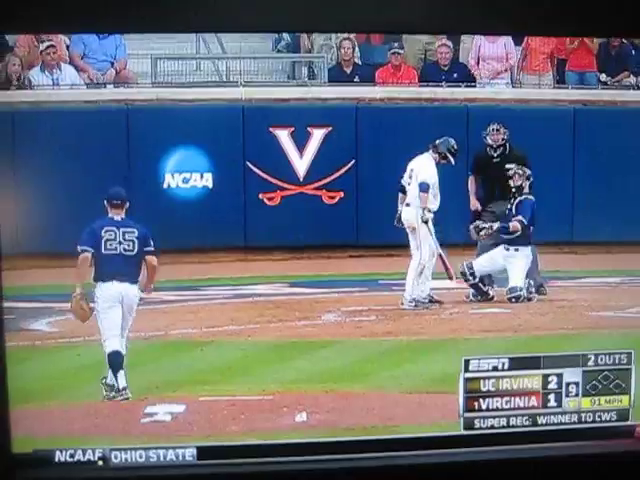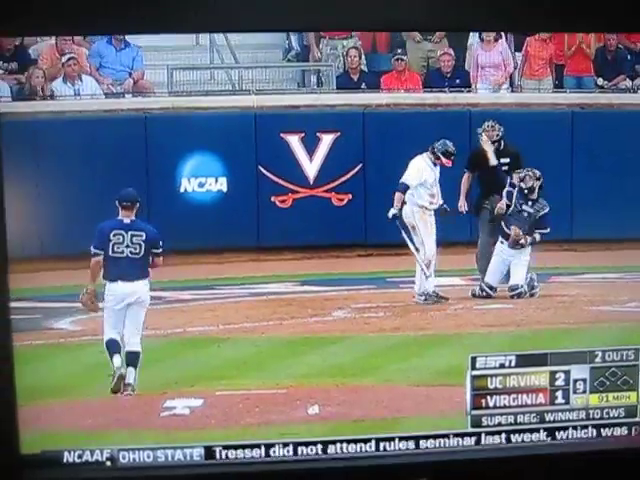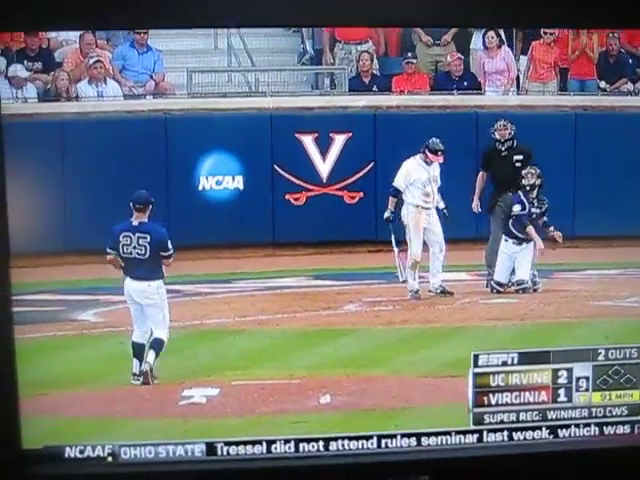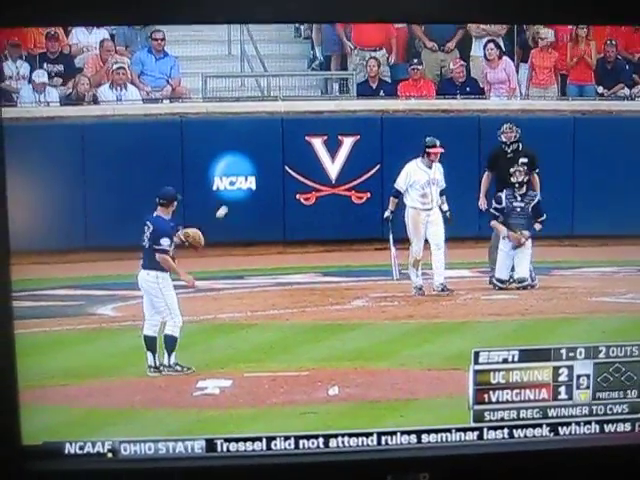
dt=0.4s
person 1, frame 1
left shoulder: (95, 228)
right shoulder: (140, 230)
left elbow: (84, 258)
right elbow: (152, 262)
left wrist: (79, 287)
right wrist: (149, 283)
left hip: (107, 288)
right hip: (130, 289)
left knee: (111, 339)
right knee: (120, 337)
left ankle: (120, 386)
right ankle: (113, 381)
person 1, frame 2
left shoulder: (104, 228)
right shoulder: (149, 231)
left elbow: (97, 261)
right elbow: (158, 262)
left wrist: (91, 284)
left hip: (115, 288)
right hip: (140, 288)
left knee: (111, 332)
right knee: (133, 336)
left ankle: (117, 365)
right ankle: (129, 382)
person 1, frame 3
left shoulder: (119, 230)
right shoulder: (158, 232)
left elbow: (110, 258)
right elbow: (168, 261)
left hip: (130, 285)
right hip: (152, 287)
left knee: (140, 329)
right knee: (160, 330)
left ankle: (137, 372)
right ankle: (148, 363)
person 1, frame 4
left shoulder: (152, 220)
right shoulder: (164, 226)
right elbow: (162, 256)
left wrist: (176, 239)
right wrist: (182, 274)
left hip: (145, 275)
right hip: (157, 277)
left knee: (151, 321)
right knee: (173, 320)
left ankle: (152, 364)
right ankle: (169, 364)
person 2, frame 1
left shoulder: (517, 157)
right shoulder: (481, 158)
right elbow: (473, 178)
right wrist: (473, 198)
right hip: (489, 206)
right knee: (484, 245)
left ankle: (536, 282)
right ankle: (483, 286)
person 2, frame 2
left shoulder: (512, 154)
right shoulder: (477, 154)
right elbow: (468, 176)
right wrist: (462, 198)
right hip: (486, 202)
right knee: (485, 243)
person 2, frame 3
left shoulder: (523, 152)
right shoulder: (490, 153)
right elbow: (483, 175)
right wrist: (476, 198)
right hip: (499, 198)
right knee: (496, 237)
right ankle: (492, 275)
person 2, frame 4
left shoulder: (528, 154)
right shoulder: (496, 154)
left elbow: (534, 176)
right elbow: (488, 175)
right wrist: (482, 196)
right knee: (498, 234)
right ankle: (495, 272)
person 3, frame 1
left shoulder: (417, 161)
right shoulder: (428, 164)
left elbow: (402, 188)
right elbow: (424, 188)
left wrist: (400, 211)
right wrist: (425, 210)
left hip: (411, 211)
right hip: (417, 214)
left knee: (430, 253)
right knee: (421, 256)
person 3, frame 2
left shoulder: (433, 165)
right shoulder: (419, 164)
right elbow: (403, 186)
left wrist: (441, 203)
right wrist: (395, 208)
left hip: (427, 212)
right hip: (416, 211)
left knee: (430, 251)
right knee: (427, 251)
left ankle: (429, 290)
right ankle: (420, 292)
person 3, frame 3
left shoulder: (435, 166)
right shoulder: (410, 165)
right elbow: (396, 189)
left wrist: (442, 207)
right wrist: (389, 211)
left hip: (430, 212)
right hip: (413, 212)
left knee: (438, 247)
right knee: (415, 251)
left ankle: (436, 285)
right ankle: (413, 288)
person 3, frame 4
left shoulder: (438, 168)
right shoulder: (411, 168)
right elbow: (397, 190)
left wrist: (445, 209)
right wrist: (390, 210)
left hip: (434, 212)
right hip: (415, 213)
left knee: (439, 246)
right knee: (416, 251)
left ankle: (439, 283)
right ankle: (417, 285)
person 4, frame 1
left shoulder: (527, 200)
right shoulder: (514, 198)
left elbow: (518, 225)
left wrist: (496, 226)
left hip: (520, 254)
right hip: (503, 250)
left knee: (514, 296)
right knee: (466, 270)
left ankle: (527, 288)
right ankle: (486, 294)
person 4, frame 2
left shoulder: (542, 207)
right shoulder: (516, 193)
left elbow: (540, 234)
left wrist: (529, 240)
left hip: (521, 250)
right hip: (503, 246)
left knee: (515, 292)
left ankle: (530, 282)
person 4, frame 3
left shoulder: (542, 201)
right shoulder: (518, 197)
right elbow: (523, 221)
left wrist: (552, 232)
right wrist: (537, 240)
left hip: (527, 246)
right hip: (508, 243)
left knee: (522, 287)
right knee: (497, 288)
left ankle: (532, 277)
person 4, frame 4
left shoulder: (534, 197)
right shoulder: (503, 196)
left elbow: (540, 221)
right elbow: (493, 220)
left wrist: (528, 233)
right wrist: (501, 229)
left hip: (524, 243)
right hip: (506, 242)
left knee: (522, 284)
right knee: (498, 284)
left ankle: (528, 274)
